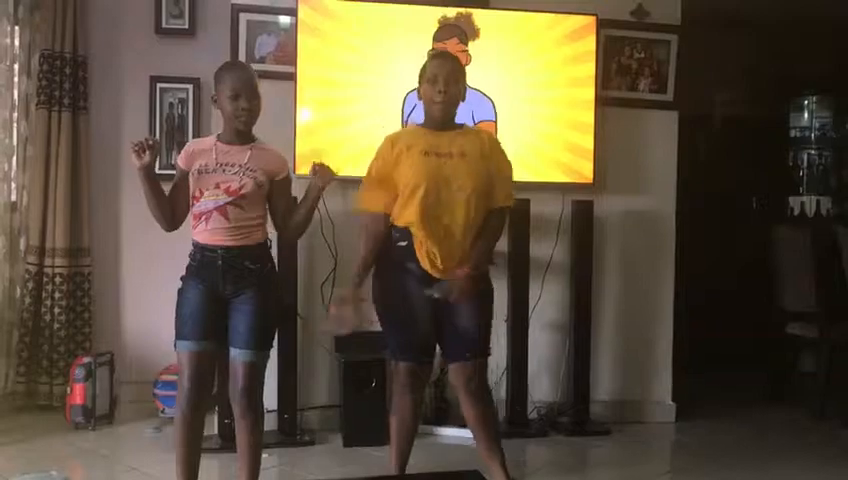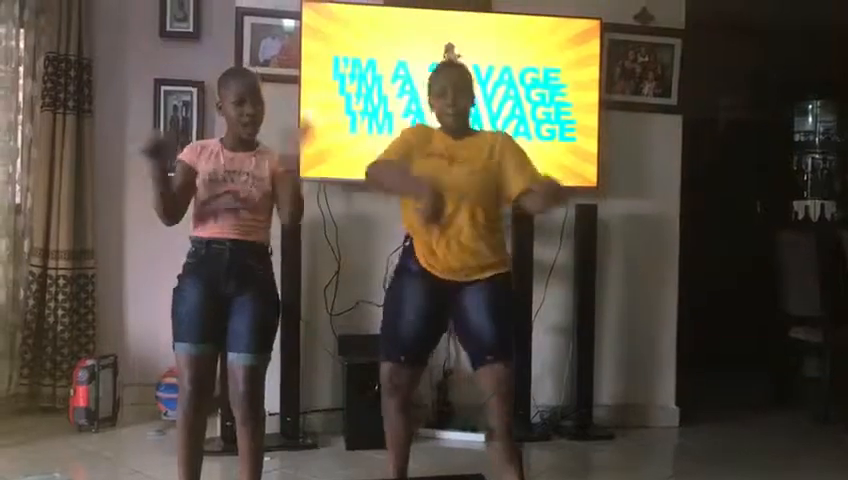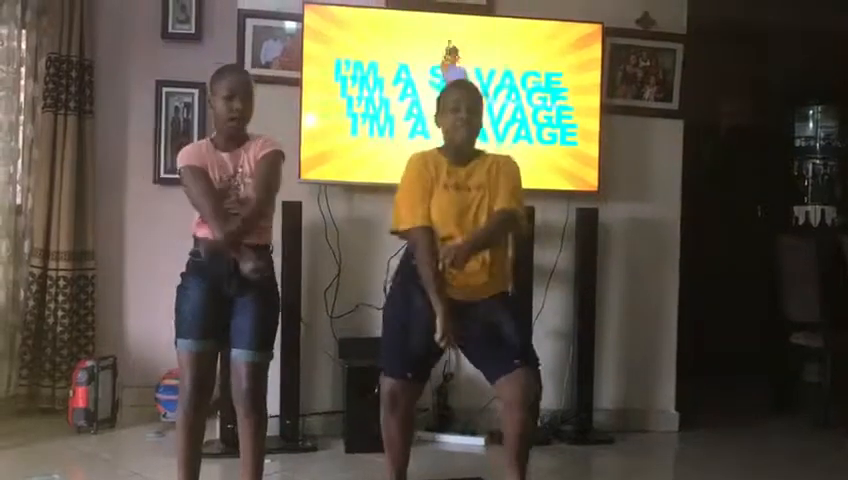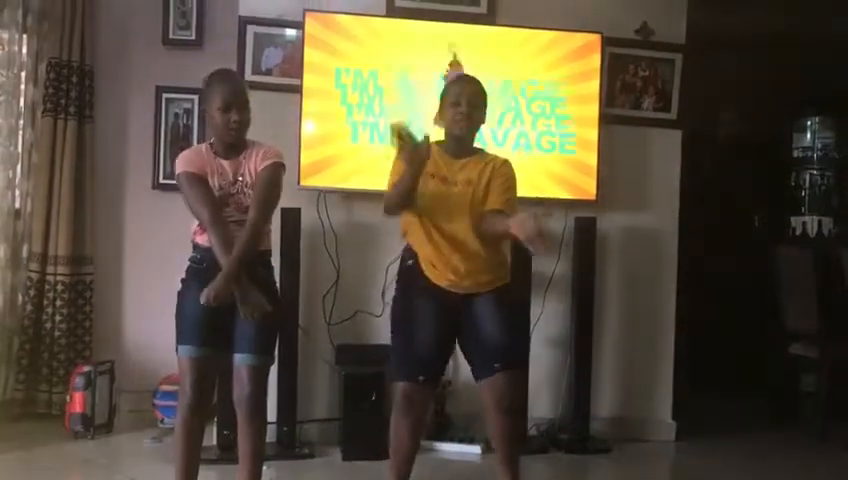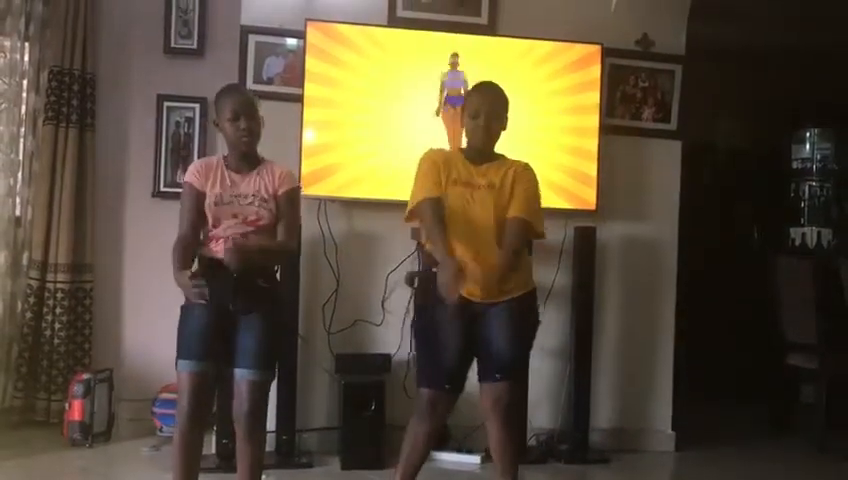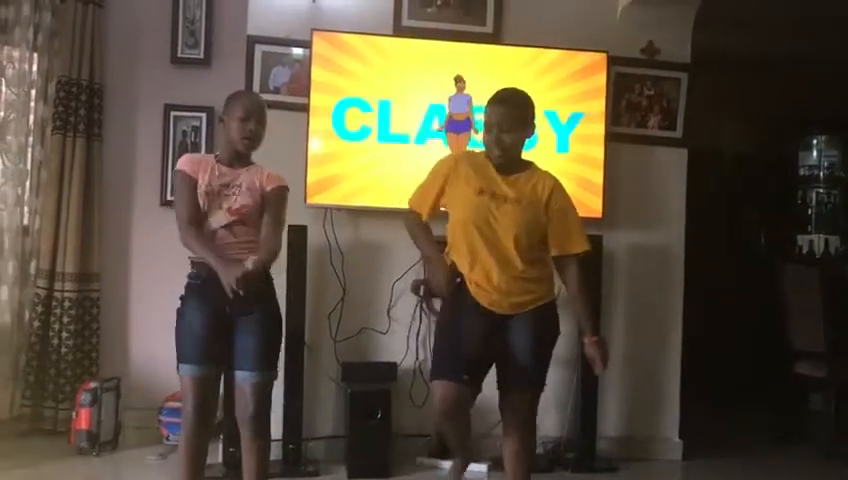
dt=0.4s
person 1, frame 1
left shoulder: (486, 144)
right shoulder: (397, 144)
left elbow: (496, 215)
right elbow: (376, 220)
left wrist: (469, 270)
right wrist: (354, 285)
left hip: (465, 275)
right hip: (407, 269)
left knee: (469, 377)
right knee: (408, 373)
person 1, frame 2
left shoulder: (498, 145)
right shoulder: (415, 138)
left elbow: (530, 196)
right elbow: (375, 174)
left wrist: (548, 195)
right wrist: (417, 187)
left hip: (483, 276)
right hip: (420, 271)
left knee: (499, 381)
right knee: (394, 376)
person 1, frame 3
left shoulder: (502, 166)
right shoulder: (421, 165)
left elbow: (506, 221)
right elbow: (420, 240)
left wrist: (468, 246)
right wrist: (440, 308)
left hip: (487, 294)
right hip: (422, 289)
left knee: (525, 387)
right knee: (395, 391)
person 1, frame 4
left shoulder: (498, 168)
right shoulder: (415, 156)
left elbow: (490, 221)
right elbow: (392, 204)
left wrist: (511, 225)
right wrist: (413, 167)
left hip: (486, 288)
right hip: (425, 283)
left knee: (502, 394)
right knee: (409, 393)
person 1, frame 5
left shoulder: (519, 173)
right shoulder: (436, 162)
left elbow: (519, 235)
right elbow: (427, 214)
left wrist: (497, 276)
right wrist: (447, 262)
left hip: (508, 298)
right hip: (448, 294)
left knee: (499, 402)
right knee: (432, 401)
person 1, frame 6
left shoulder: (546, 188)
right shoulder: (456, 167)
left elbow: (567, 262)
right elbow: (414, 215)
left wrist: (589, 331)
right wrist: (435, 258)
left hip: (530, 311)
right hip: (470, 300)
left knee: (519, 414)
right knee: (445, 401)
person 2, frame 1
left shoulder: (272, 161)
right shoulder: (193, 152)
left elbow: (289, 231)
right elbow: (169, 221)
left wrist: (315, 190)
right wrist: (146, 172)
left hip: (251, 273)
right hip: (201, 271)
left knee: (246, 389)
right knee: (191, 387)
person 2, frame 2
left shoulder: (274, 161)
right shoulder: (197, 153)
left elbow: (290, 219)
right elbow: (169, 214)
left wrist: (293, 170)
right wrist: (157, 165)
left hip: (252, 272)
right hip: (201, 268)
left knee: (246, 391)
right knee: (192, 388)
person 2, frame 3
left shoulder: (266, 149)
right shoulder: (194, 155)
left elbow: (261, 204)
right elbow: (210, 209)
left wrist: (226, 238)
right wrist: (240, 252)
left hip: (254, 270)
right hip: (204, 270)
left knee: (249, 389)
right knee: (193, 386)
person 2, frame 4
left shoulder: (267, 158)
right shoulder: (191, 161)
left elbow: (257, 223)
right elbow: (212, 224)
left wrist: (230, 278)
right wrist: (238, 284)
left hip: (255, 272)
right hip: (204, 271)
left knee: (250, 394)
right knee: (193, 391)
person 2, frame 5
left shoulder: (281, 178)
right shoulder: (201, 172)
left elbow: (288, 242)
right elbow: (187, 236)
left wrist: (252, 249)
right wrist: (181, 273)
left hip: (259, 291)
right hip: (211, 289)
left knee: (250, 409)
right knee: (191, 404)
person 2, frame 6
left shoulder: (270, 182)
right shoulder: (192, 166)
left elbow: (272, 239)
right elbow: (188, 230)
left wrist: (257, 264)
right wrist: (223, 263)
left hip: (255, 293)
right hip: (204, 288)
left knee: (254, 410)
right knee: (196, 408)
